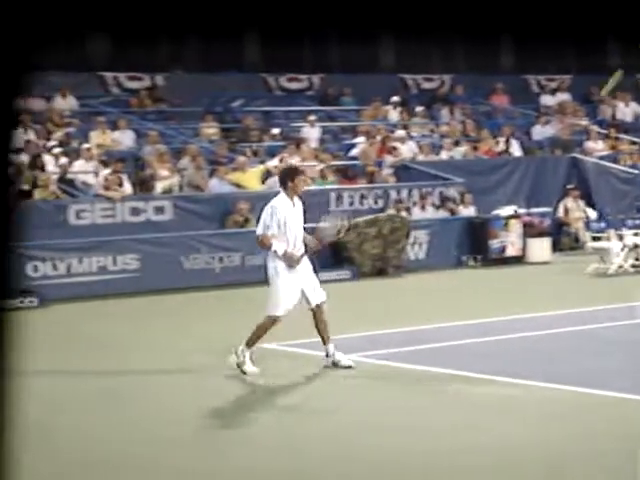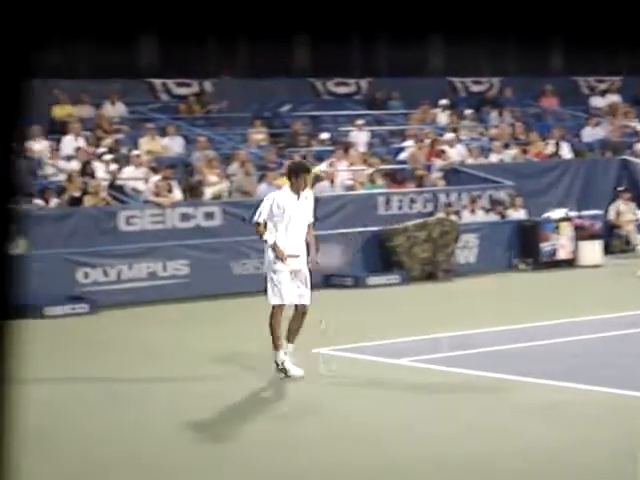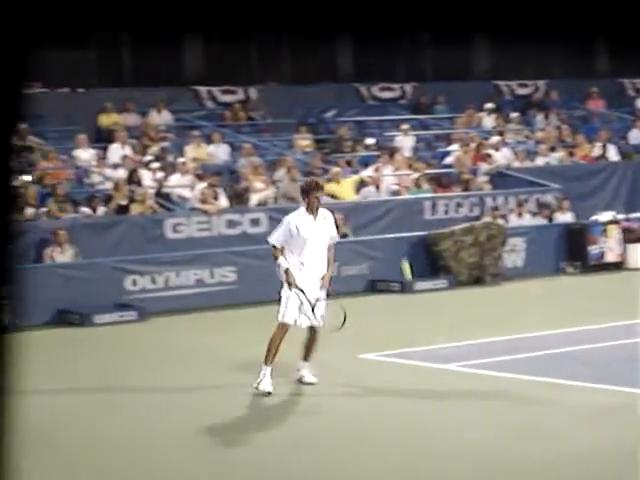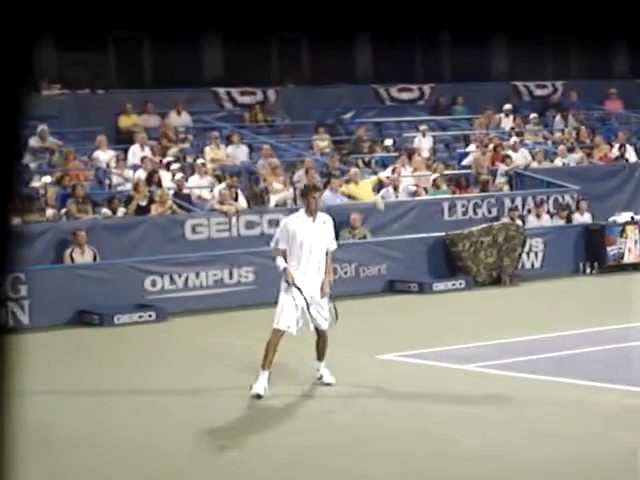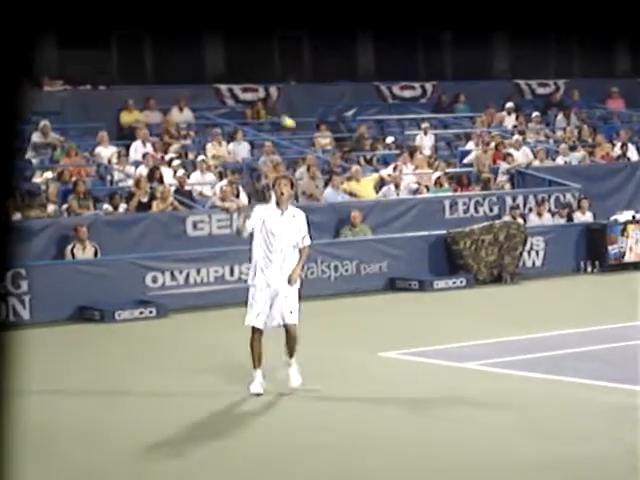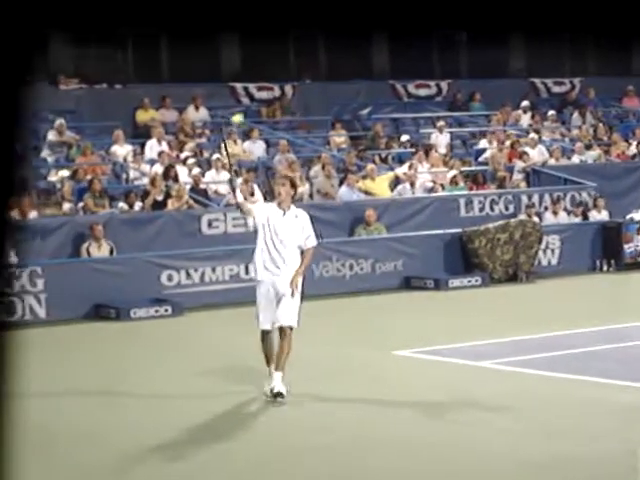
dt=0.2s
person 1, frame 1
left shoulder: (297, 203)
right shoulder: (275, 207)
right elbow: (262, 238)
left wrist: (310, 240)
right wrist: (285, 253)
left hip: (302, 264)
right hip: (282, 268)
left knee: (318, 306)
right knee: (274, 316)
left ankle: (331, 353)
right ankle: (243, 352)
person 1, frame 2
left shoulder: (308, 198)
right shoulder: (275, 198)
right elbow: (258, 225)
left wrist: (311, 244)
right wrist: (274, 245)
left hip: (299, 260)
right hip: (279, 259)
left knee: (302, 308)
right knee: (278, 307)
left ankle: (286, 352)
right ankle: (280, 356)
person 1, frame 3
left shoulder: (327, 217)
right shoulder: (291, 221)
left elbow: (330, 246)
right elbow: (275, 248)
left wrist: (328, 271)
right wrist: (286, 269)
left hip: (317, 281)
right hip: (295, 281)
left knee: (315, 328)
right knee: (283, 326)
left ankle: (303, 368)
right ankle: (265, 373)
person 1, frame 4
left shoulder: (327, 222)
right shoulder: (289, 223)
right elbow: (277, 250)
left wrist: (327, 278)
right wrist: (285, 268)
left hip: (314, 285)
right hip: (293, 284)
left knee: (322, 330)
right knee: (278, 331)
left ankle: (321, 368)
right ankle: (262, 378)
person 1, frame 5
left shoulder: (299, 216)
right shoulder: (261, 212)
left elbow: (304, 246)
right elbow: (243, 230)
left wrist: (299, 267)
right wrist: (243, 223)
left hip: (287, 280)
right hip: (261, 279)
left knee: (291, 327)
right knee: (257, 328)
left ankle: (292, 361)
right ankle: (258, 375)
person 1, frame 6
left shoulder: (302, 217)
right shoulder: (265, 210)
left elbow: (309, 248)
right elbow: (247, 210)
left wrist: (299, 274)
right wrist: (240, 197)
left hip: (290, 281)
right hip: (266, 279)
left knee: (286, 329)
right knee: (266, 330)
left ankle: (277, 380)
right ankle: (272, 374)
